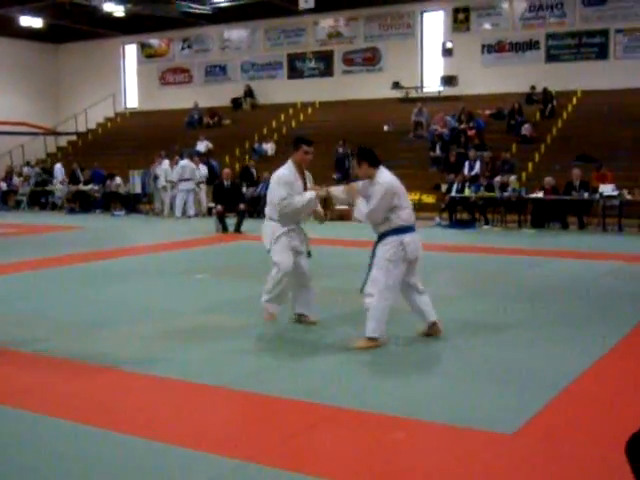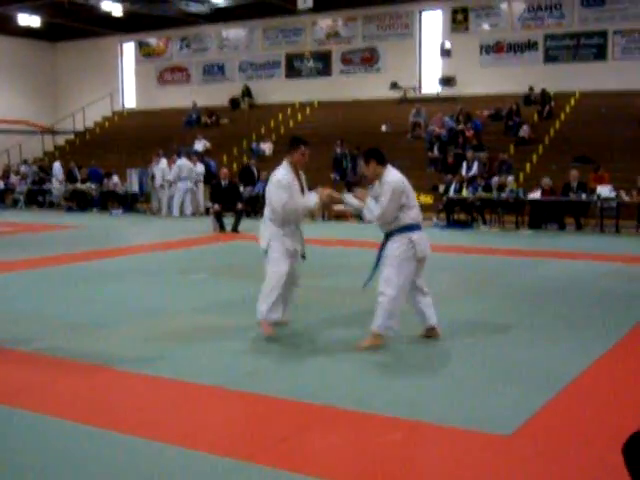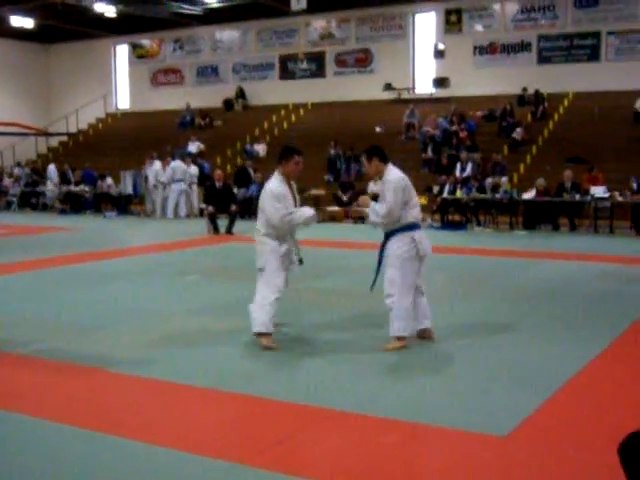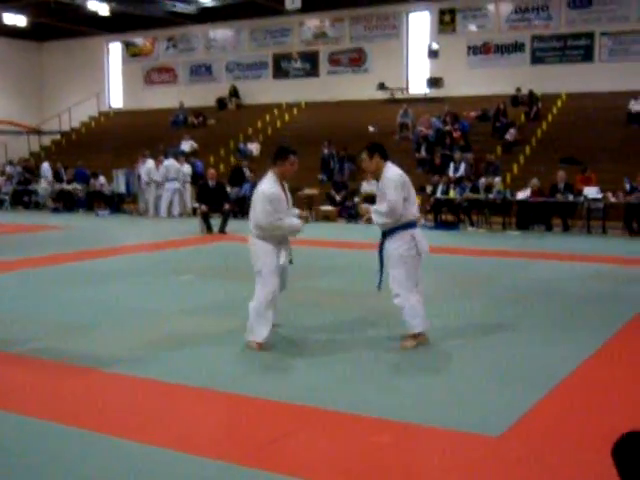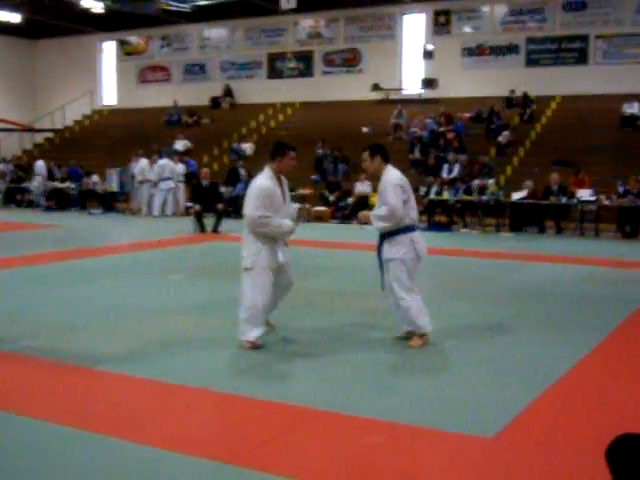
dt=0.1s
person 1, frame 1
left shoulder: (384, 183)
right shoulder: (376, 180)
left elbow: (371, 215)
right elbow: (355, 189)
left wrist: (356, 198)
right wrist: (329, 190)
left hip: (396, 241)
right hip: (403, 239)
left knee: (377, 289)
right knee: (411, 285)
left ankle: (372, 336)
right ankle: (431, 324)
person 1, frame 2
left shoulder: (392, 182)
right shoulder: (386, 179)
left elbow: (382, 215)
right elbow: (374, 200)
left wrist: (366, 200)
right wrist: (345, 197)
left hip: (404, 240)
right hip: (408, 238)
left knee: (390, 288)
right knee: (415, 286)
left ankle: (378, 334)
right ankle: (431, 326)
person 1, frame 3
left shoulder: (393, 180)
right shoulder: (390, 177)
left elbow: (389, 213)
right elbow: (388, 209)
left wrist: (369, 206)
right wrist: (369, 206)
left hip: (404, 239)
right hip: (406, 238)
left knee: (397, 288)
right knee: (412, 287)
left ankle: (401, 336)
right ankle: (425, 329)
person 1, frame 4
left shoulder: (392, 177)
right shoulder: (389, 175)
left elbow: (392, 210)
left wrist: (370, 210)
right wrist: (372, 211)
left hip: (402, 238)
right hip: (403, 236)
left knee: (402, 287)
right knee: (409, 286)
left ankle: (416, 332)
right ankle: (418, 329)
person 1, frame 5
left shoulder: (391, 180)
right shoulder: (388, 178)
left elbow: (393, 212)
left wrist: (370, 216)
right wrist: (374, 216)
left hip: (401, 242)
right hip: (396, 241)
left knee: (404, 289)
right knee: (397, 288)
left ankle: (422, 331)
right ankle: (410, 328)
person 2, frame 1
left shoulder: (306, 175)
right shoulder: (282, 175)
left elbow: (310, 199)
right elbow: (282, 205)
left wrist: (317, 210)
right wrist: (311, 196)
left hip: (295, 230)
right hip: (277, 229)
left knee: (302, 272)
right knee: (284, 266)
left ankle: (302, 312)
right ankle: (269, 301)
person 2, frame 2
left shoulder: (299, 174)
right shoulder: (280, 177)
right elbow: (286, 208)
left wrist: (317, 199)
right wrist: (316, 198)
left hip: (292, 231)
right hip: (276, 231)
left knee: (290, 276)
right knee: (278, 274)
left ankle: (276, 313)
right ankle: (266, 317)
person 2, frame 3
left shoulder: (290, 184)
right shoulder: (274, 188)
right elbow: (282, 220)
left wrist: (305, 213)
right wrist: (308, 213)
left hip: (284, 243)
right hip: (272, 243)
left knee: (279, 284)
right knee: (272, 285)
left ankle: (262, 316)
right ankle: (262, 331)
person 2, frame 4
left shoulder: (282, 184)
right shoulder: (266, 190)
right elbow: (269, 223)
left wrist: (294, 216)
right wrist: (296, 224)
left hip: (279, 244)
right hip: (265, 245)
left knee: (277, 286)
right knee: (267, 291)
left ankle: (262, 321)
right ankle: (256, 336)
person 2, frame 5
left shoulder: (282, 181)
right shoulder: (261, 185)
right elbow: (256, 220)
left wrist: (297, 210)
right wrist: (287, 226)
left hip: (277, 243)
right hip: (259, 245)
left knee: (284, 282)
right knee: (258, 290)
left ankle: (260, 316)
right ankle: (248, 334)
